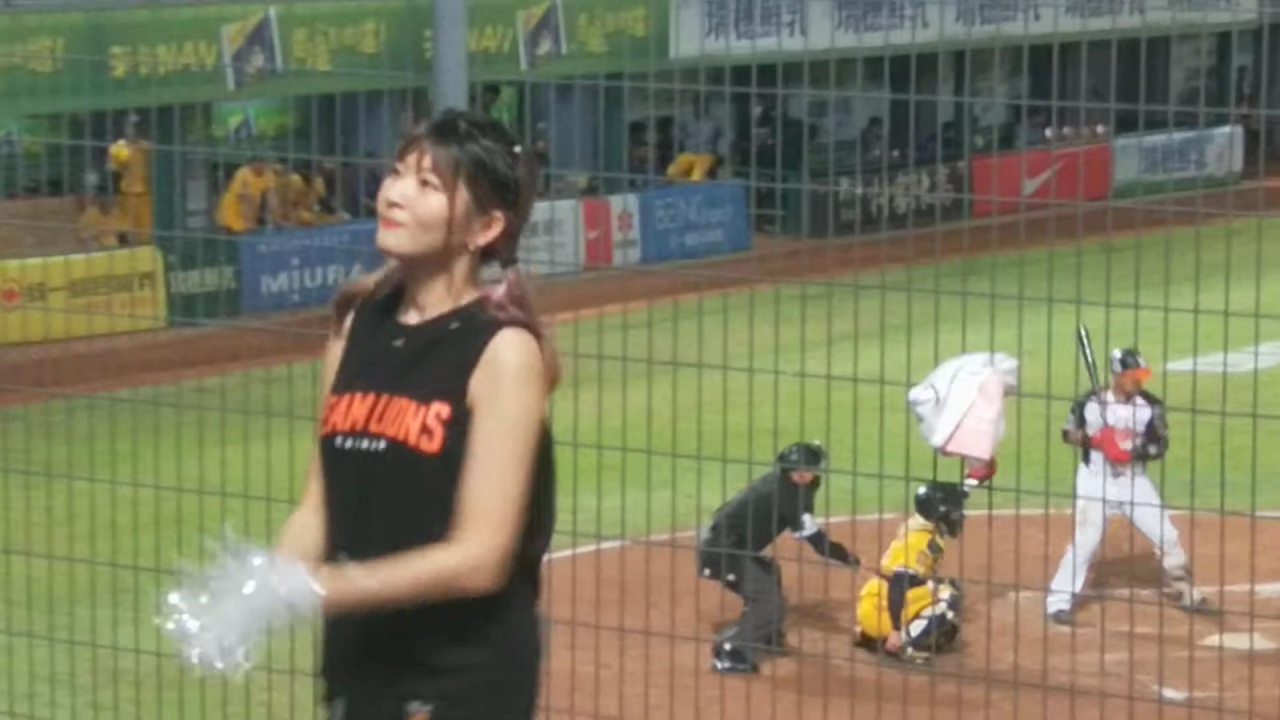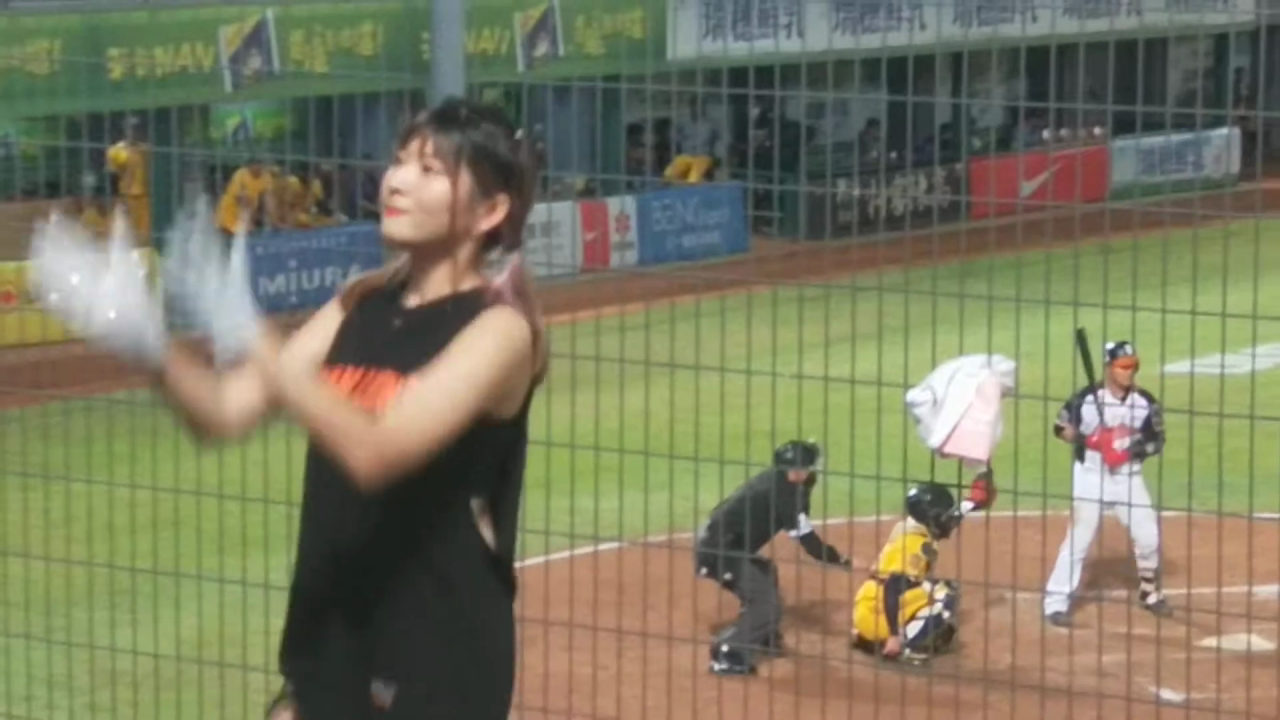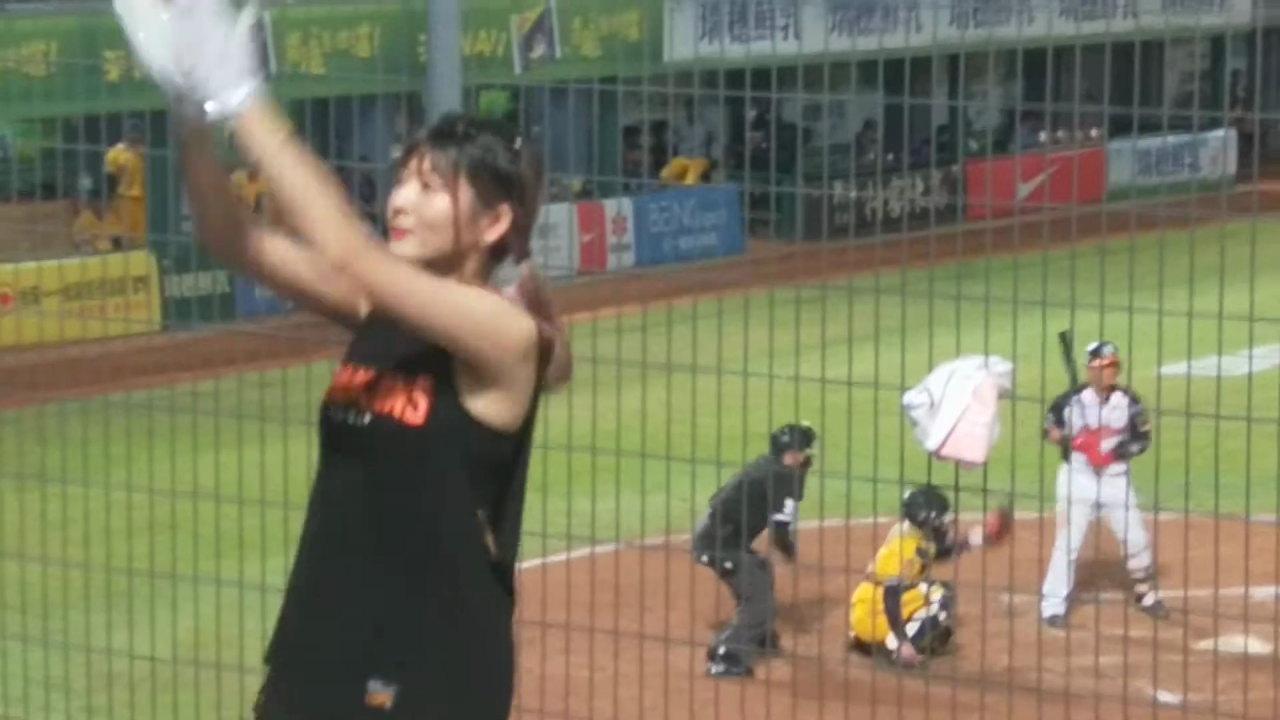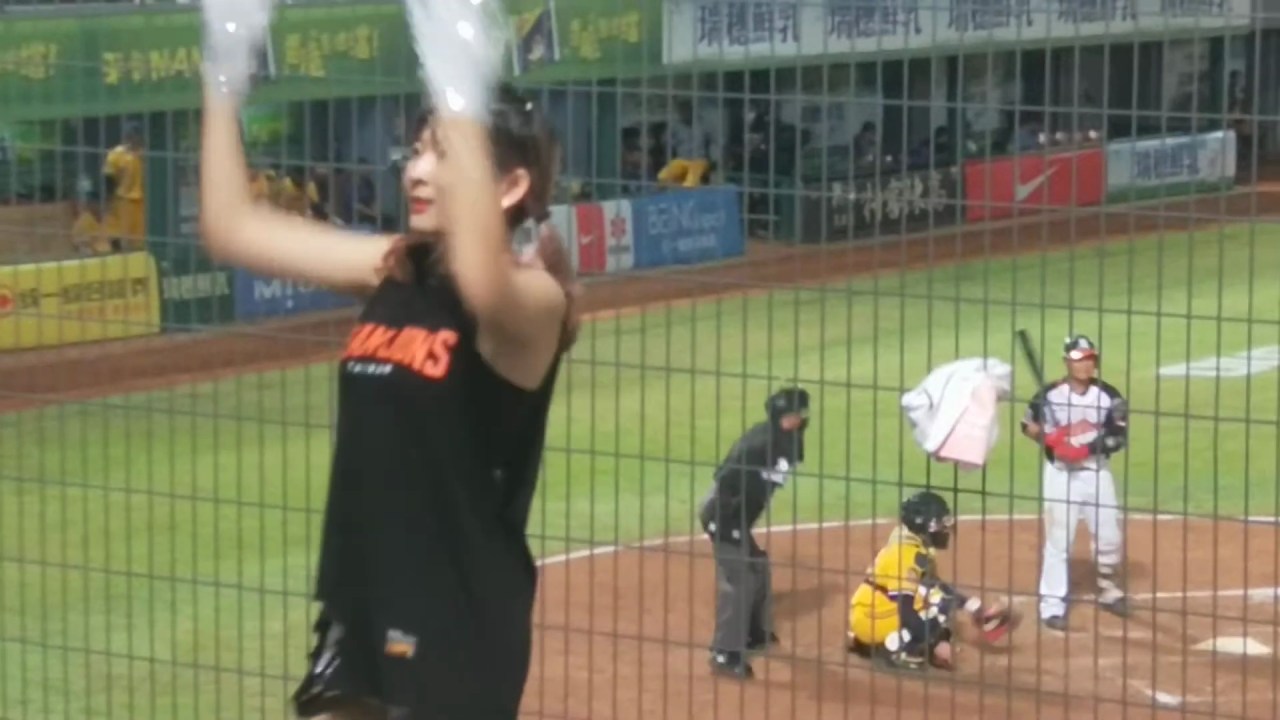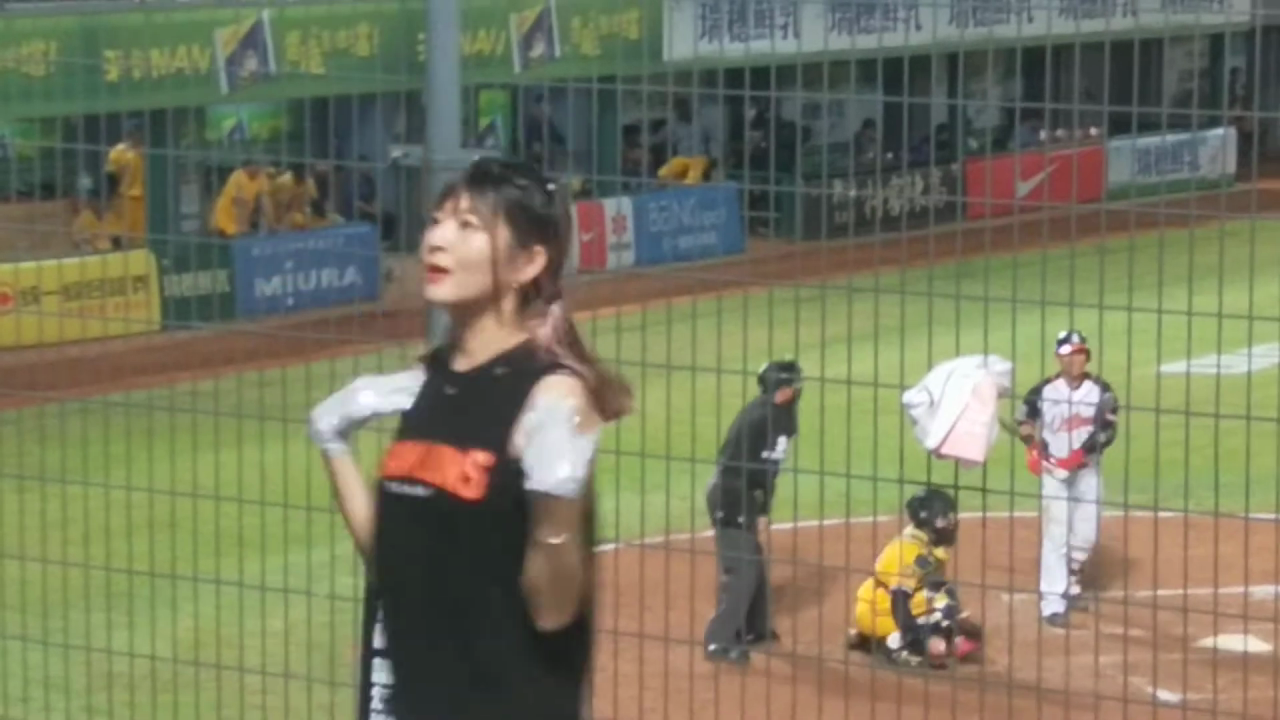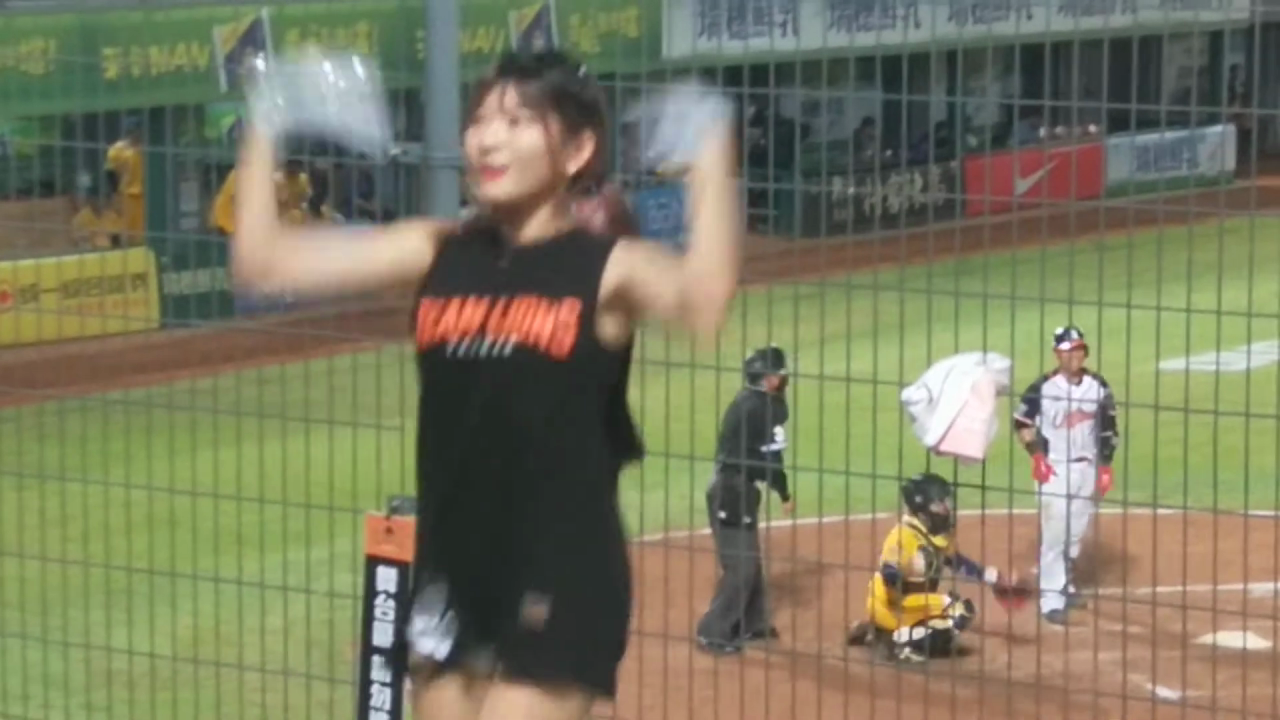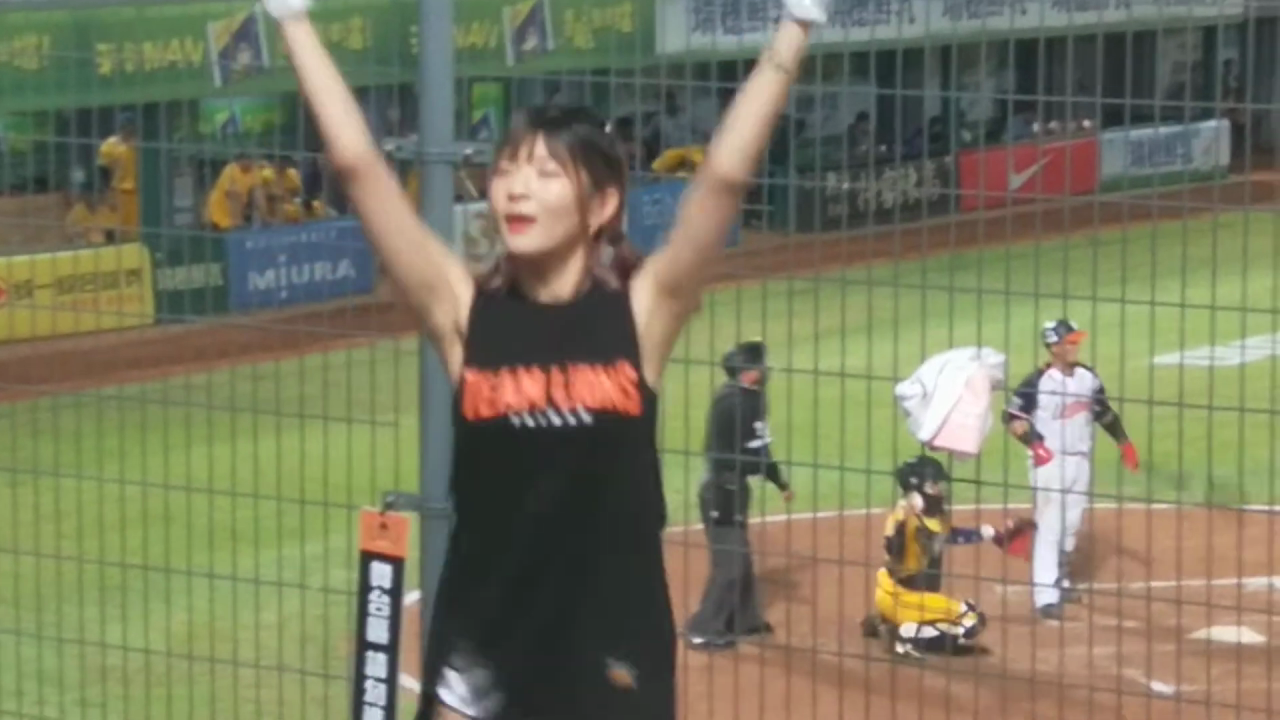
dt=0.2s
person 1, frame 1
left shoulder: (503, 350)
right shoulder: (357, 326)
left elbow: (478, 558)
right elbow: (321, 508)
left wrist: (312, 590)
right hip: (363, 662)
person 1, frame 2
left shoulder: (496, 333)
right shoulder: (357, 309)
left elbow: (371, 451)
right elbow: (225, 412)
left wrist: (249, 343)
right wrist: (154, 342)
left hip: (438, 659)
right hip: (328, 647)
person 1, frame 3
left shoulder: (505, 336)
right shoulder: (378, 302)
left elbow: (357, 260)
right elbow: (234, 242)
left wrist: (242, 98)
right wrist: (195, 103)
right hip: (327, 642)
person 1, frame 4
left shoulder: (532, 299)
right shoulder: (394, 270)
left elbow: (483, 281)
right elbow: (229, 231)
right wrist: (223, 89)
left hip: (460, 616)
right hip: (362, 604)
person 1, frame 5
left shoulder: (551, 394)
right shoulder: (428, 381)
left elbow: (553, 610)
right elbow: (384, 544)
left wrist: (559, 494)
right wrist: (333, 441)
person 1, frame 6
left shoulder: (610, 266)
right shoulder: (440, 253)
left elbow: (706, 306)
right elbow: (260, 264)
left wrist: (710, 154)
right wrist: (266, 121)
left hip: (563, 584)
right hip: (453, 578)
person 1, frame 7
left shoulder: (642, 310)
right shoulder: (459, 308)
left elbow: (725, 175)
right elbow: (355, 163)
left hip: (613, 644)
right hip: (482, 641)
person 2, frame 1
left shoulder: (1151, 405)
right shoulder: (1090, 402)
left elbow: (1159, 446)
right elbow: (1069, 434)
left wrist: (1130, 453)
right wrist: (1092, 439)
left hip: (1135, 480)
right hip: (1095, 479)
left knee: (1167, 535)
right knee: (1085, 542)
left ankle: (1185, 592)
right ankle: (1058, 601)
person 2, frame 2
left shoulder: (1146, 402)
right shoulder: (1085, 398)
left elbow: (1156, 441)
right elbow: (1061, 430)
left wrist: (1126, 454)
right wrist: (1088, 440)
left hip: (1128, 478)
right hip: (1090, 477)
left knee: (1149, 538)
right knee: (1078, 540)
left ankle: (1150, 594)
right ankle: (1056, 602)
person 2, frame 3
left shoulder: (1129, 402)
right shoulder: (1070, 400)
left elbow: (1142, 440)
right elbow: (1049, 431)
left wrist: (1111, 455)
right wrist: (1073, 442)
left hip: (1115, 479)
right hip: (1077, 478)
left knee: (1137, 538)
right knee: (1068, 542)
left ankle: (1146, 594)
right ankle: (1053, 605)
person 2, frame 4
left shoulder: (1109, 396)
right shoulder: (1048, 396)
left elbow: (1119, 437)
right elbow: (1028, 425)
left wrist: (1086, 450)
right wrist: (1047, 437)
left hip: (1097, 474)
right hip: (1059, 475)
left knee: (1109, 535)
right knee: (1058, 542)
left ankle: (1108, 591)
right ankle: (1052, 605)
person 2, frame 5
left shoulder: (1101, 390)
right shoulder: (1044, 390)
left elbow: (1108, 431)
right elbow: (1024, 423)
left wrist: (1079, 454)
right wrist: (1032, 448)
left hip: (1088, 470)
right hip: (1054, 472)
left knee: (1086, 533)
right knee: (1055, 537)
left ankle: (1070, 586)
right ankle: (1052, 602)
person 2, frame 6
left shoulder: (1098, 386)
right shoulder: (1042, 387)
left elbow: (1109, 429)
right elbow: (1022, 424)
left wrist: (1105, 466)
right wrist: (1036, 456)
left hip: (1087, 467)
right hip: (1054, 469)
left knee: (1077, 532)
right knee: (1054, 534)
left ankle: (1065, 584)
right ankle: (1051, 598)
person 2, frame 7
left shoulder: (1088, 377)
right shoulder: (1037, 381)
left elbow: (1103, 412)
right elbow: (1012, 418)
left wrist: (1124, 442)
right wrist: (1033, 444)
left hip: (1081, 460)
right hip: (1050, 462)
left knee: (1071, 526)
right knee: (1049, 527)
left ankle: (1060, 580)
right ankle: (1046, 594)
person 3, frame 1
left shoulder: (778, 481)
right shoulder: (786, 496)
right elbow: (819, 542)
right wrist: (853, 561)
left hip: (723, 543)
right hip: (721, 552)
left knee: (769, 575)
right knee: (770, 603)
left ankle: (764, 636)
right ankle: (729, 653)
person 3, frame 2
left shoulder: (774, 481)
right shoulder: (782, 495)
right elbow: (811, 544)
right wrist: (843, 561)
left hip: (718, 541)
right hip: (718, 551)
left knee: (765, 574)
right knee: (767, 605)
left ankle: (760, 637)
right ankle: (726, 654)
person 3, frame 3
left shoulder: (767, 466)
right shoulder: (781, 479)
right elbow: (780, 534)
right wrist: (790, 555)
left hip: (721, 533)
right hip: (720, 540)
left knee: (761, 572)
right knee: (761, 601)
left ankle: (758, 637)
right ankle: (724, 657)
person 3, frame 4
left shoulder: (764, 432)
right shoulder: (781, 443)
right elbow: (762, 491)
right wrist: (746, 532)
left hip: (722, 506)
right hip: (728, 511)
left knee: (758, 568)
right knee: (740, 581)
left ankle: (754, 633)
right ankle: (727, 653)
person 3, frame 5
left shoulder: (758, 408)
right shoulder: (776, 418)
right elbow: (767, 470)
right wrist: (763, 509)
left hip: (726, 491)
right hip: (733, 496)
left knee: (753, 562)
right knee: (740, 569)
left ankle: (753, 627)
right ankle: (721, 640)
person 3, frame 6
left shoulder: (745, 399)
right shoulder: (766, 407)
right elbow: (772, 459)
right wrist: (785, 495)
left hip: (727, 487)
right hip: (736, 491)
left knee: (749, 560)
right knee: (740, 565)
left ankle: (752, 624)
right ankle: (714, 632)
person 3, frame 7
left shoulder: (727, 394)
right shoulder: (745, 403)
right elbow: (759, 454)
right wrist: (782, 484)
left hip: (719, 484)
right hip: (727, 488)
left knee: (738, 556)
right knee: (730, 562)
left ankle: (745, 619)
right ankle: (704, 630)
person 4, frame 1
left shoulder: (916, 525)
right shoulder: (924, 541)
right elbow: (897, 585)
right wrist: (896, 630)
left hip: (876, 606)
right hip: (879, 611)
right knee: (949, 594)
left ankle: (869, 635)
right ankle: (905, 646)
person 4, frame 2
left shoulder: (908, 528)
right shoulder: (915, 545)
right elbow: (892, 590)
left wrist: (970, 505)
right wrist: (894, 635)
left hip: (873, 609)
right hip: (872, 615)
right knee: (945, 594)
left ankle: (869, 638)
right ankle: (903, 648)
person 4, frame 3
left shoulder: (908, 534)
right shoulder: (909, 547)
left elbow: (942, 552)
right elbow: (891, 596)
left wrist: (977, 538)
right wrist: (903, 642)
left hip: (874, 611)
right hip: (870, 616)
right knee: (942, 596)
left ankle: (866, 640)
right ankle: (894, 648)
person 4, frame 4
left shoulder: (917, 545)
right shoulder: (909, 554)
left elbow: (933, 582)
right elbow: (905, 608)
left wrist: (974, 606)
right wrist: (936, 644)
left hip: (876, 612)
right hip: (869, 618)
right knee: (940, 599)
left ankle: (865, 642)
right ankle: (893, 650)
person 4, frame 5
left shoulder: (933, 546)
right shoulder: (912, 551)
left elbow: (939, 585)
right elbow: (899, 603)
left wrist: (961, 618)
right wrist: (927, 639)
left hip: (880, 607)
right hip: (875, 613)
right knee: (943, 603)
right ankle: (895, 647)
person 4, frame 6
left shoulder: (939, 532)
right shoulder: (906, 535)
left elbow: (956, 561)
right elbow: (889, 574)
left wrist: (993, 576)
right wrist: (909, 568)
left hip: (912, 600)
right hip: (889, 604)
right knee: (960, 611)
left ankle: (876, 631)
right ankle: (900, 642)
person 4, frame 7
left shoulder: (935, 515)
right shoulder: (903, 516)
left elbow: (950, 535)
right elbow: (893, 550)
left wrist: (990, 533)
right wrist: (905, 519)
left hip: (918, 594)
right hip: (898, 596)
right knee: (971, 621)
left ankle: (885, 622)
right ankle: (904, 636)
